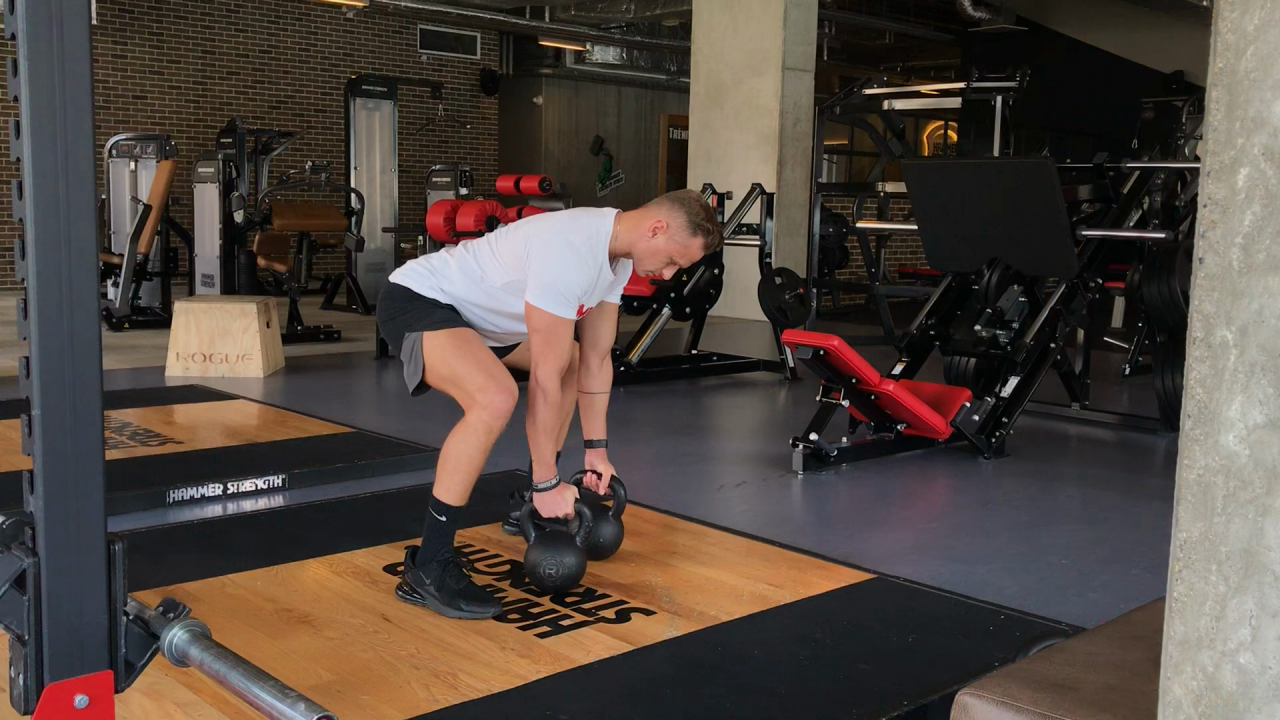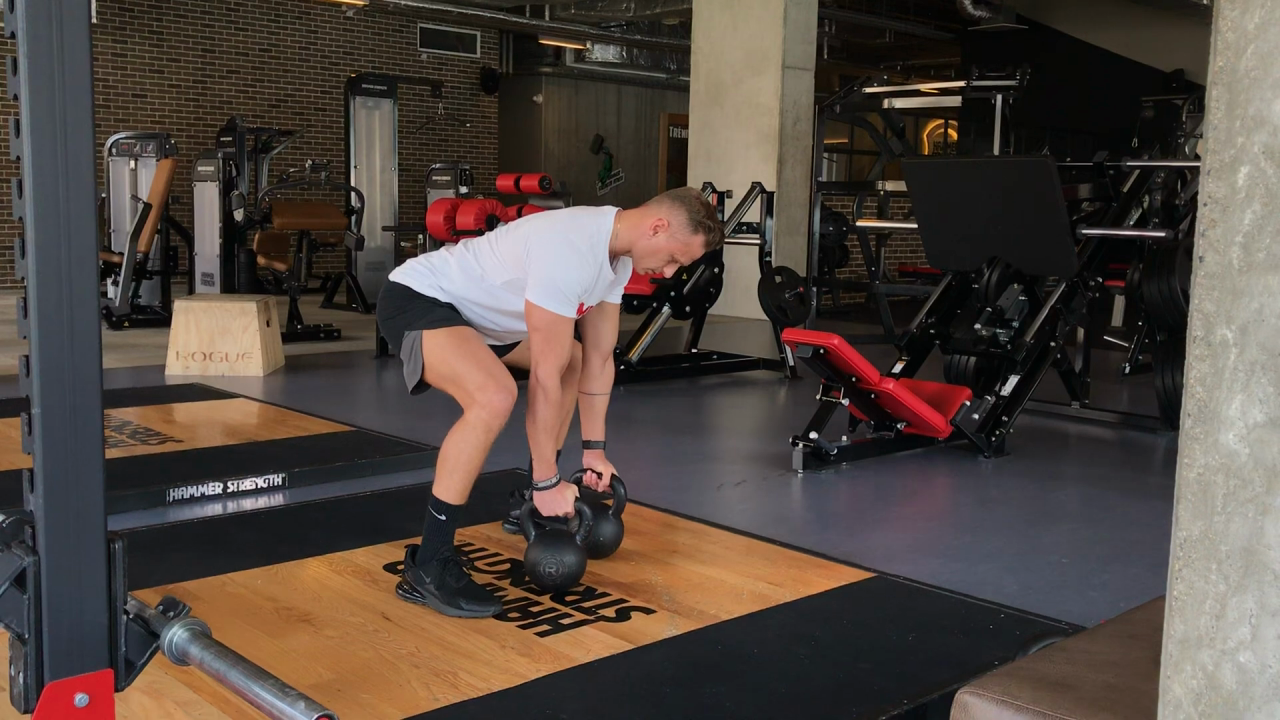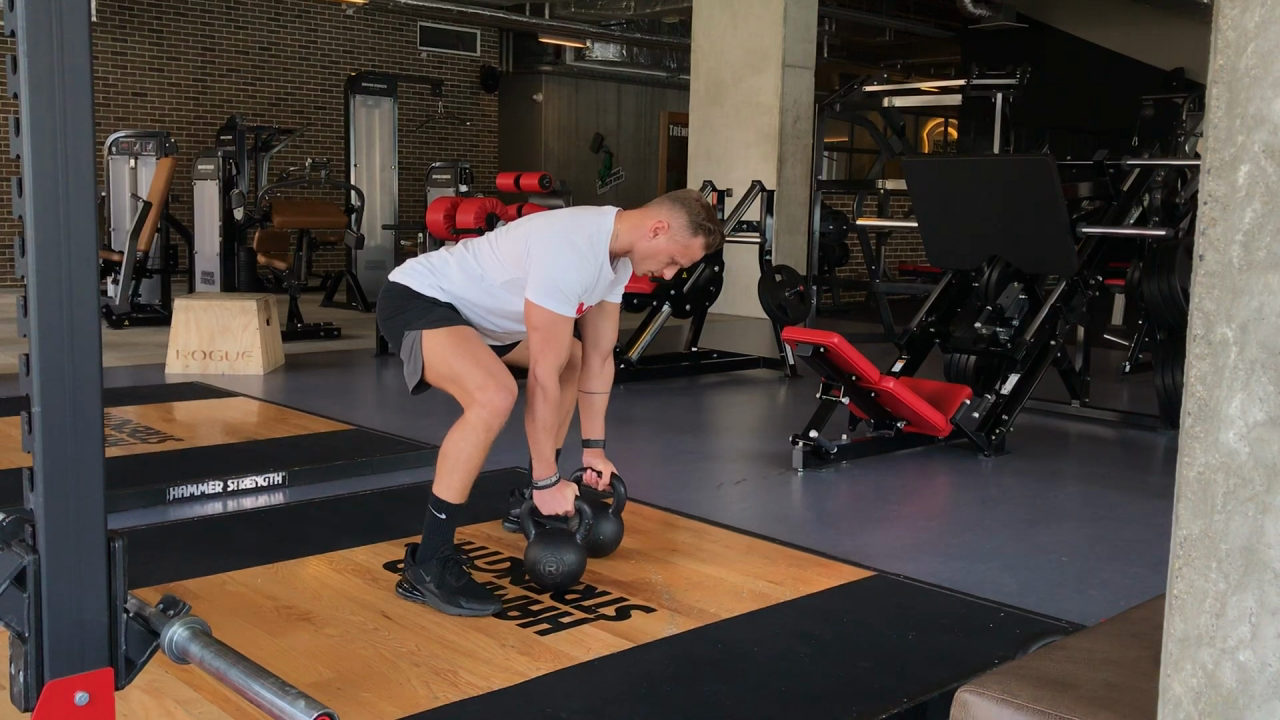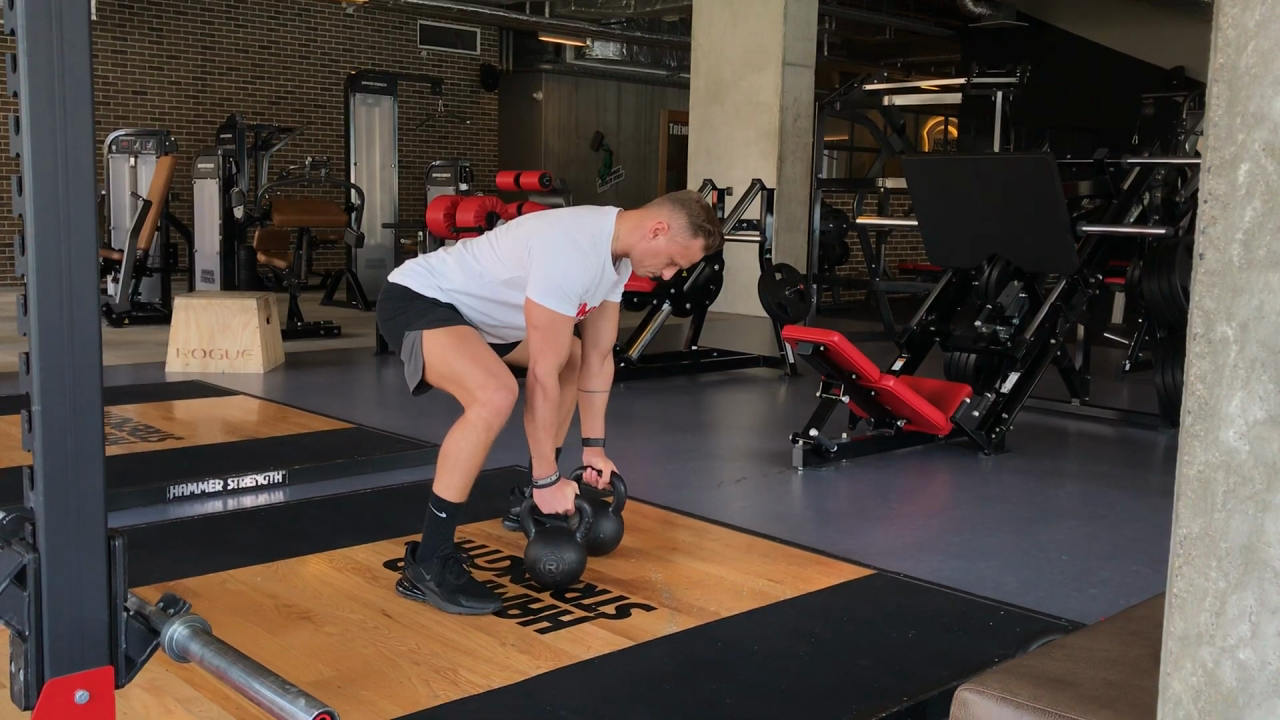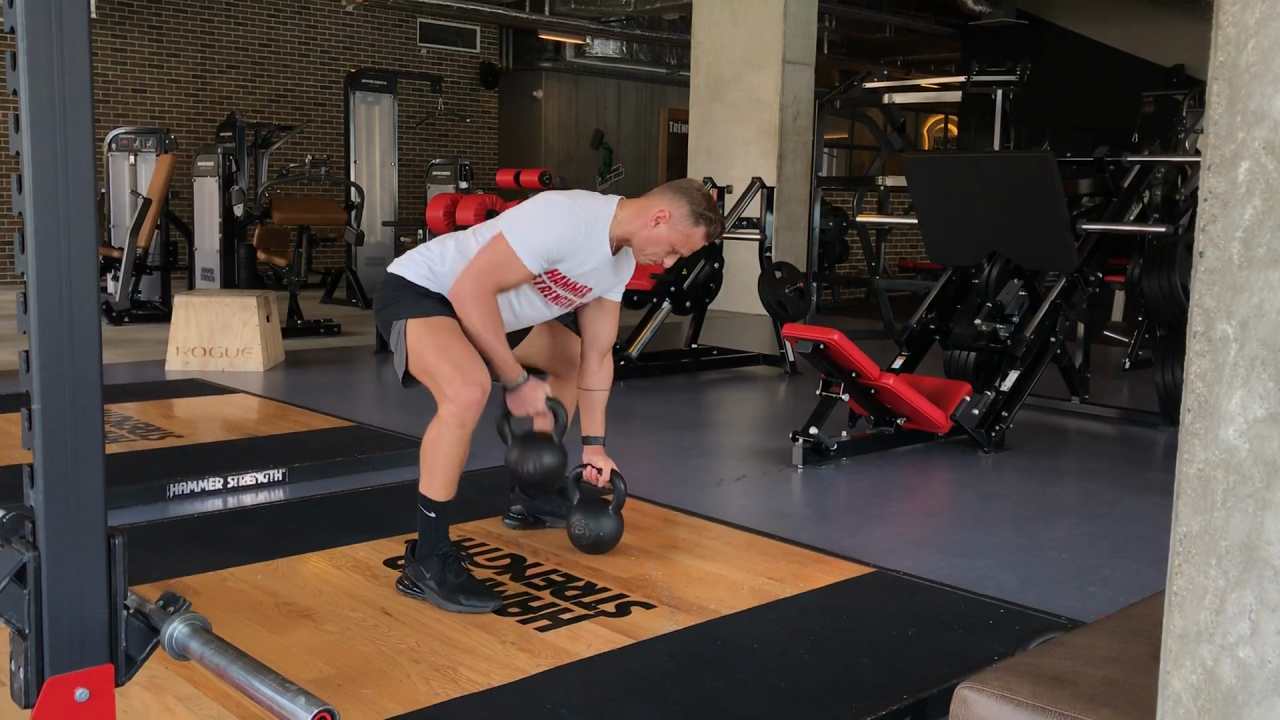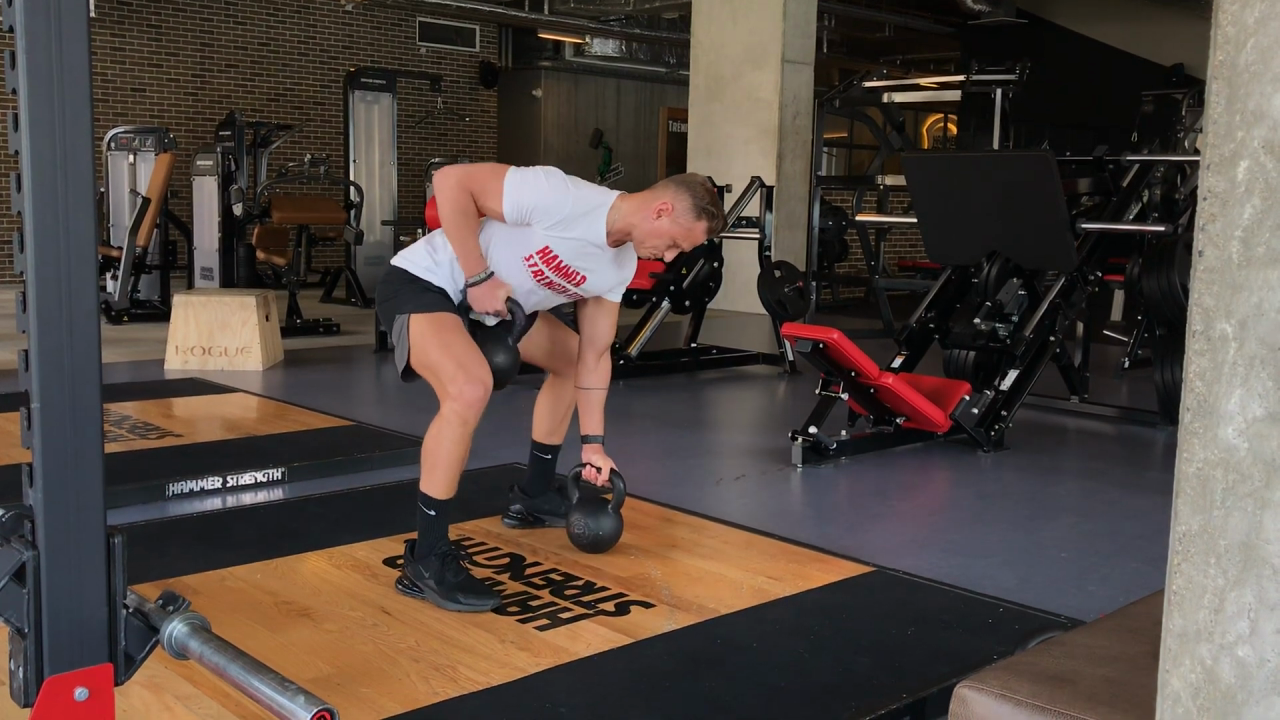
dt=0.5s
person 1, frame 1
left shoulder: (616, 254)
right shoulder: (571, 252)
left elbow: (595, 358)
right elbow: (545, 378)
left wrist: (596, 449)
right wrist: (548, 482)
left hip: (471, 307)
right hip: (417, 298)
left knee: (569, 360)
right knee: (495, 397)
left ankle: (530, 503)
right ankle: (429, 568)
person 1, frame 2
left shoulder: (616, 251)
right shoulder: (571, 250)
left elbow: (598, 358)
right elbow: (545, 377)
left wrist: (594, 449)
right wrist: (548, 481)
left hip: (469, 305)
right hip: (417, 296)
left knee: (572, 359)
right knee: (494, 396)
left ankle: (529, 501)
right ankle: (428, 566)
person 1, frame 3
left shoulder: (617, 253)
right shoulder: (571, 251)
left elbow: (597, 357)
right elbow: (543, 376)
left wrist: (594, 448)
right wrist: (547, 480)
left hip: (471, 304)
right hip: (418, 297)
left knee: (572, 358)
right knee: (494, 396)
left ankle: (528, 500)
right ankle: (429, 565)
person 1, frame 4
left shoulder: (616, 252)
right shoulder: (572, 250)
left elbow: (597, 356)
right elbow: (543, 374)
left wrist: (594, 446)
right wrist: (547, 478)
left hip: (471, 305)
right hip: (417, 296)
left knee: (573, 358)
right knee: (496, 395)
left ankle: (529, 499)
right ankle: (429, 563)
person 1, frame 5
left shoulder: (619, 260)
right shoulder: (565, 220)
left elbow: (596, 355)
right elbow: (470, 290)
left wrist: (594, 445)
right wrist: (516, 382)
right hip: (419, 287)
left knee: (572, 358)
right knee: (469, 391)
left ankle: (533, 498)
right ankle: (428, 562)
person 1, frame 6
left shoulder: (620, 264)
right shoulder: (560, 197)
left elbow: (593, 355)
right elbow: (451, 179)
left wrist: (593, 443)
right wrist: (478, 277)
right hip: (423, 281)
left knee: (570, 359)
right knee: (470, 389)
left ankle: (533, 496)
right ankle: (427, 560)
